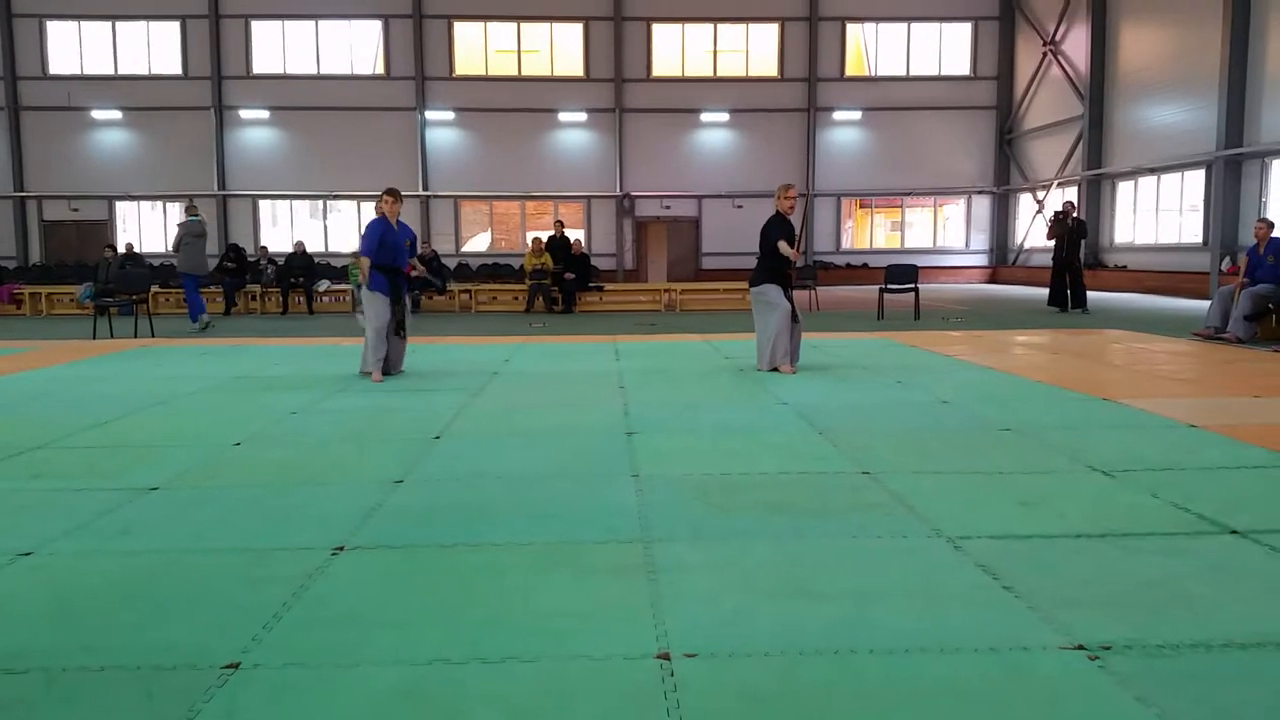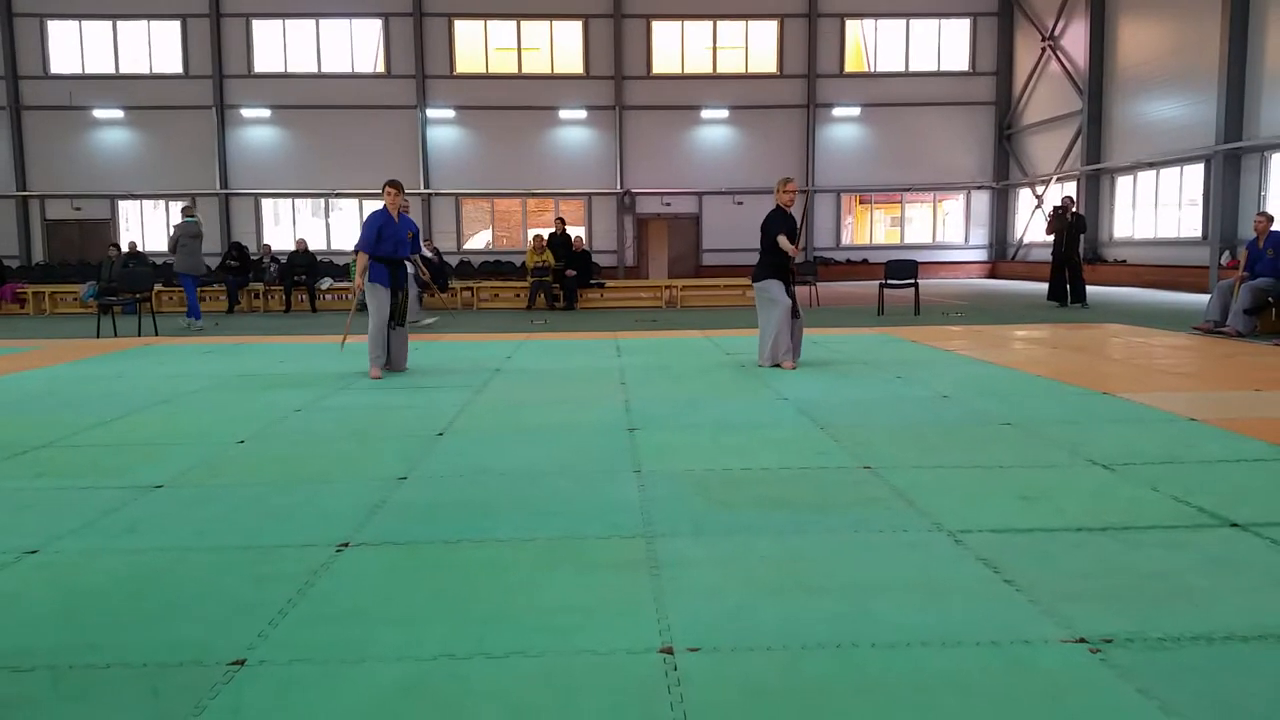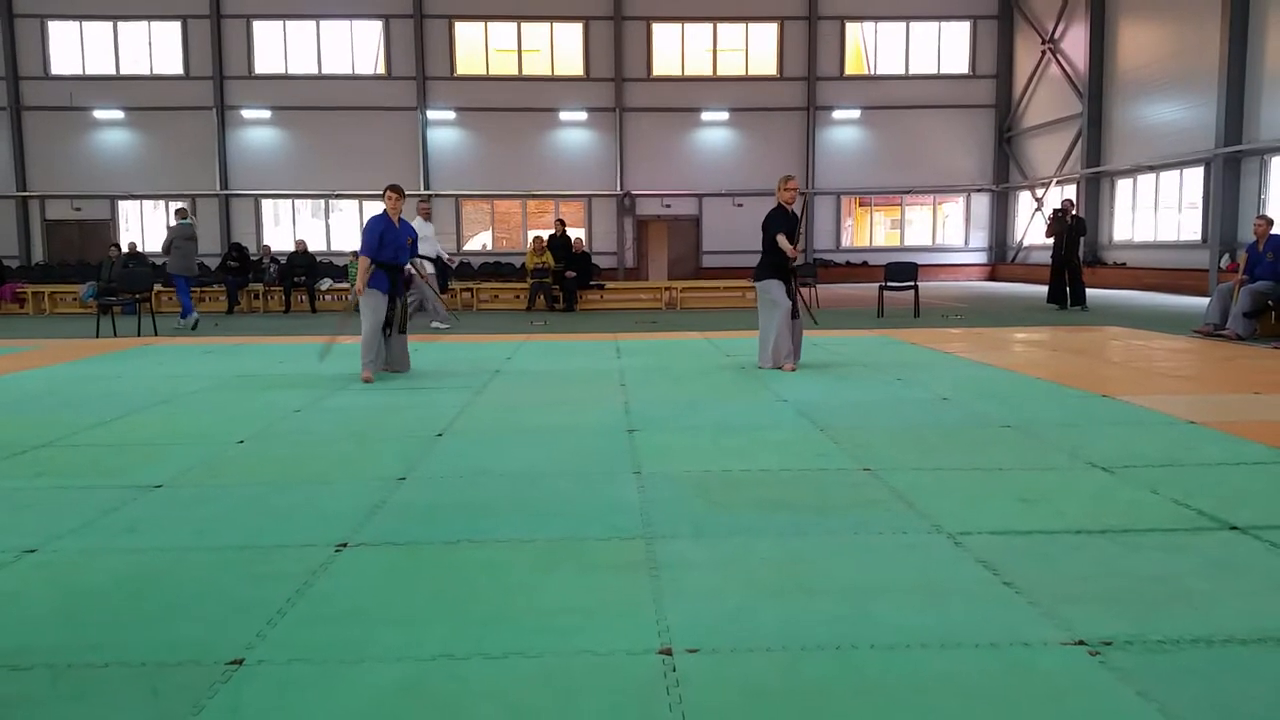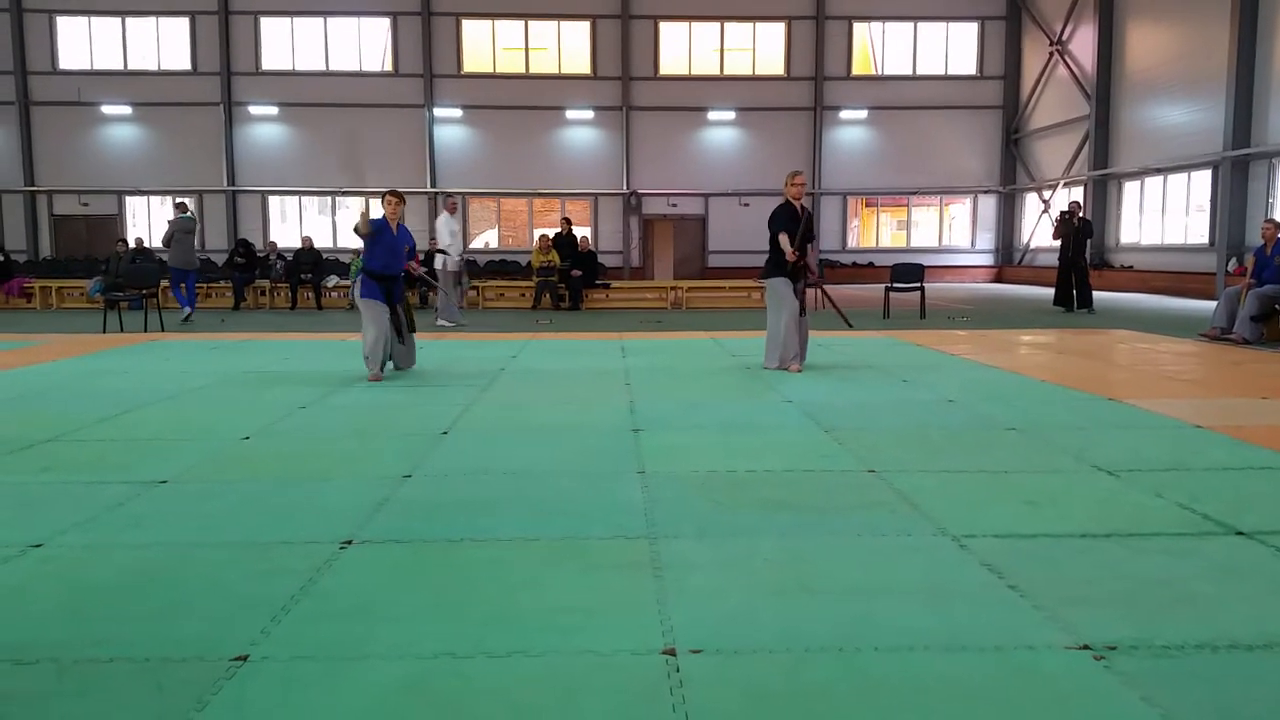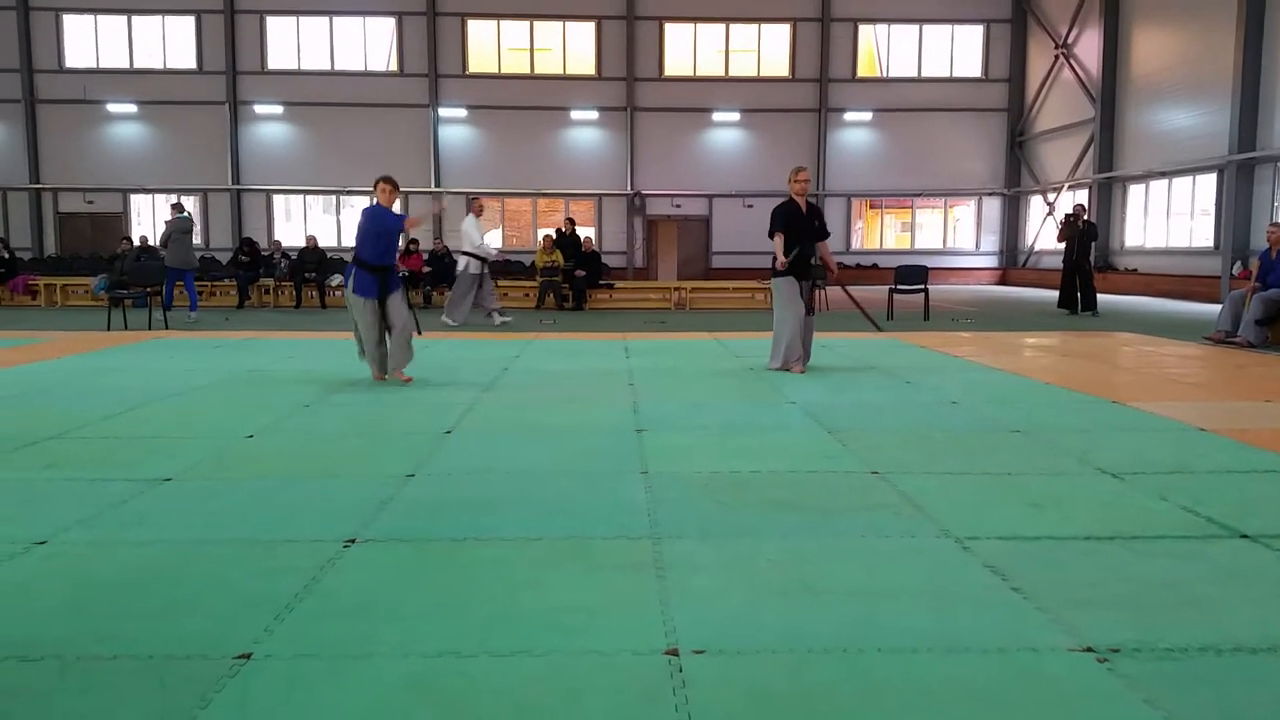
dt=0.2s
person 1, frame 1
left shoulder: (406, 231)
right shoulder: (374, 226)
right elbow: (365, 252)
left wrist: (417, 268)
right wrist: (364, 271)
left hip: (397, 281)
right hip: (376, 280)
left knee: (399, 325)
right knee: (378, 323)
left ankle: (391, 365)
right ankle: (375, 368)
person 1, frame 2
left shoulder: (409, 224)
right shoulder: (375, 219)
left elbow: (413, 251)
right elbow: (364, 248)
left wrist: (420, 268)
right wrist: (358, 276)
left hip: (399, 273)
right hip: (378, 271)
left knee: (398, 319)
right knee: (379, 319)
left ankle: (394, 362)
right ankle: (375, 364)
person 1, frame 3
left shoulder: (408, 228)
right shoulder: (375, 223)
left elbow: (410, 255)
right elbow: (366, 253)
right wrist: (360, 280)
left hip: (397, 278)
right hip: (376, 277)
left knee: (397, 325)
right knee: (373, 322)
left ankle: (393, 363)
right ankle: (368, 368)
person 1, frame 4
left shoulder: (405, 234)
right shoulder: (375, 226)
right elbow: (364, 231)
left wrist: (415, 269)
right wrist: (363, 221)
left hip: (394, 286)
right hip: (371, 285)
left knee: (402, 327)
right knee: (378, 329)
left ankle: (401, 361)
right ankle: (375, 369)
person 1, frame 5
left shoulder: (392, 218)
right shoulder: (371, 214)
right elbow: (406, 223)
left hip: (387, 276)
right hip: (365, 277)
left knee: (402, 322)
right knee: (371, 329)
left ankle: (396, 368)
right ankle: (379, 367)
person 2, frame 1
left shoulder: (786, 224)
right shoulder: (775, 223)
right elbow: (780, 245)
right wrist: (790, 253)
left hip: (778, 280)
right hip: (764, 280)
left knee: (792, 319)
right knee: (782, 311)
left ankle: (774, 359)
right ankle: (779, 360)
person 2, frame 2
left shoulder: (789, 218)
right shoulder: (775, 217)
right elbow: (780, 238)
right wrist: (790, 248)
left hip: (781, 275)
right hip: (767, 275)
left knee: (794, 315)
right knee: (782, 307)
left ankle: (779, 354)
right ankle: (780, 356)
person 2, frame 3
left shoulder: (794, 217)
right shoulder: (775, 216)
right elbow: (779, 237)
right wrist: (788, 249)
left hip: (784, 274)
right hip: (769, 274)
left knee: (793, 316)
right knee: (781, 310)
left ankle: (784, 356)
right ankle: (780, 359)
person 2, frame 4
left shoulder: (806, 214)
right shoulder: (781, 213)
right elbow: (782, 236)
left wrist: (812, 267)
right wrist: (787, 251)
left hip: (796, 272)
right hip: (777, 271)
left knee: (798, 315)
right knee: (788, 311)
left ankle: (791, 357)
right ankle: (786, 359)
person 2, frame 5
left shoulder: (815, 211)
right shoulder: (782, 210)
left elbow: (820, 241)
right elbow: (777, 235)
left wrist: (831, 264)
right wrist: (780, 257)
left hip: (805, 271)
right hip: (785, 271)
left knee: (804, 316)
right knee: (792, 314)
left ankle: (797, 358)
right ankle: (790, 360)
